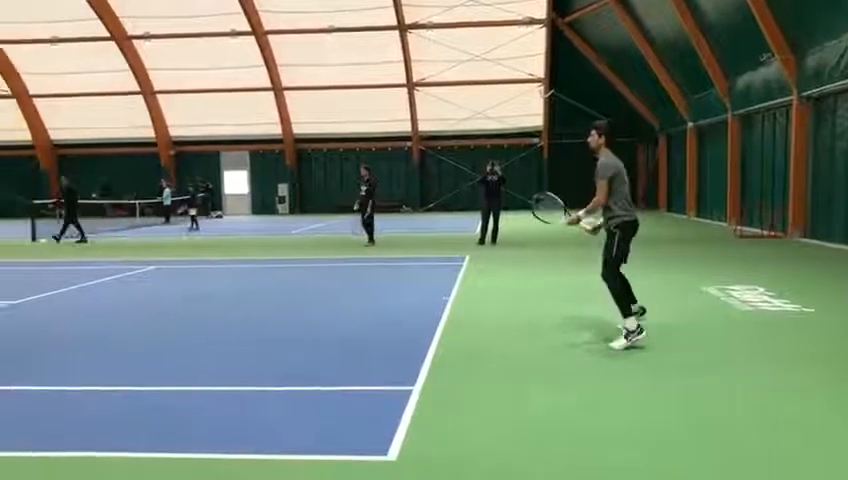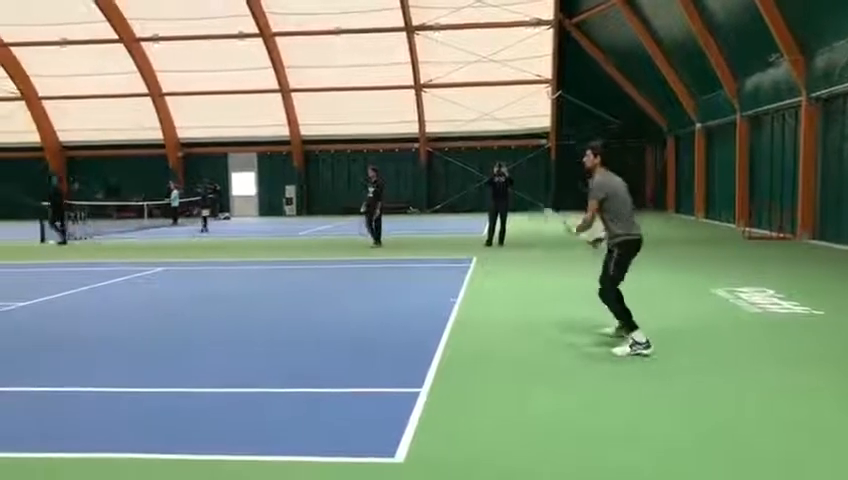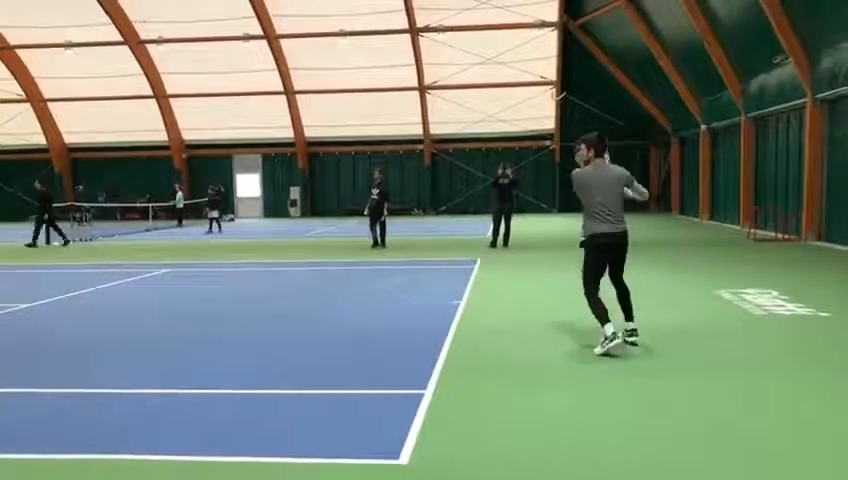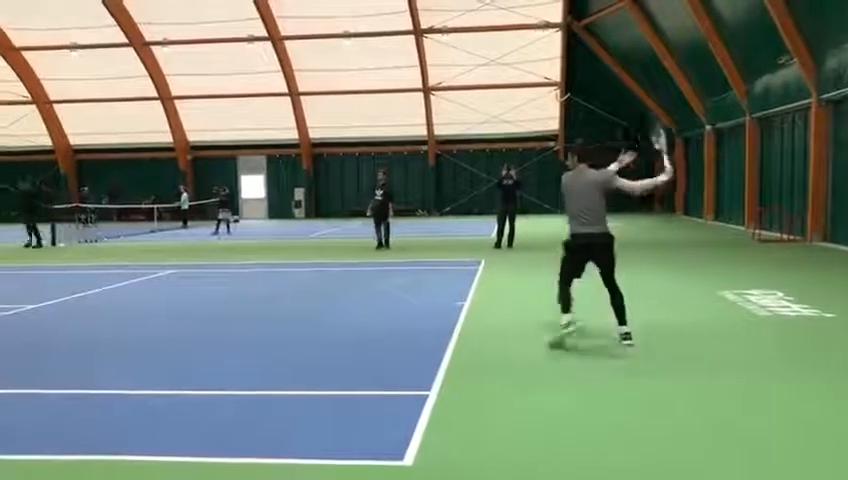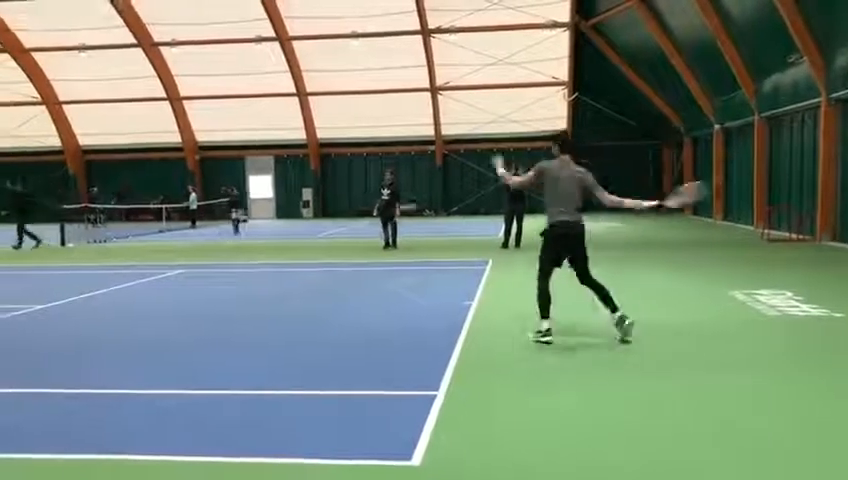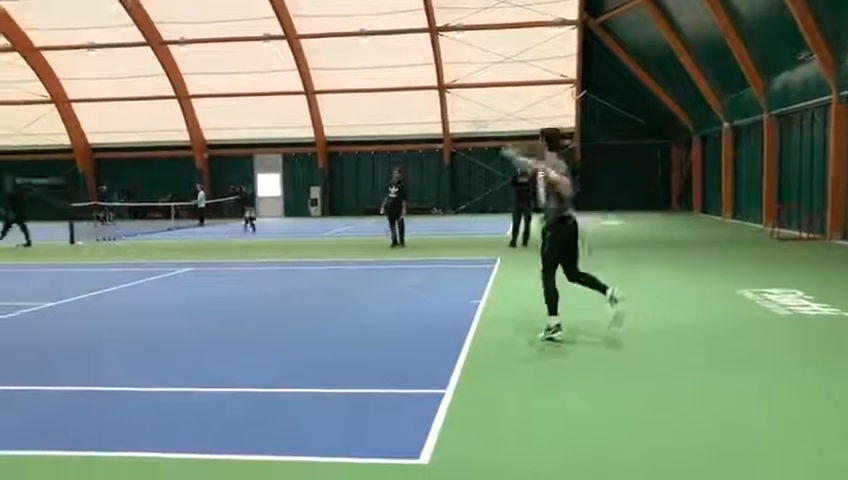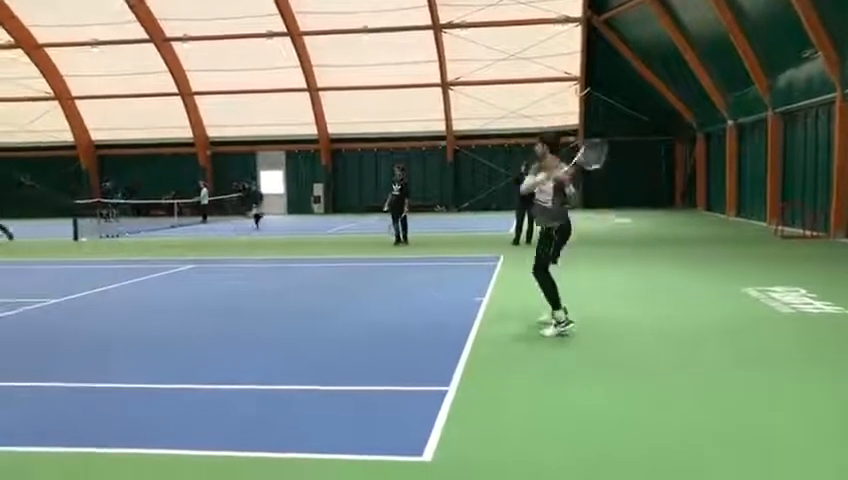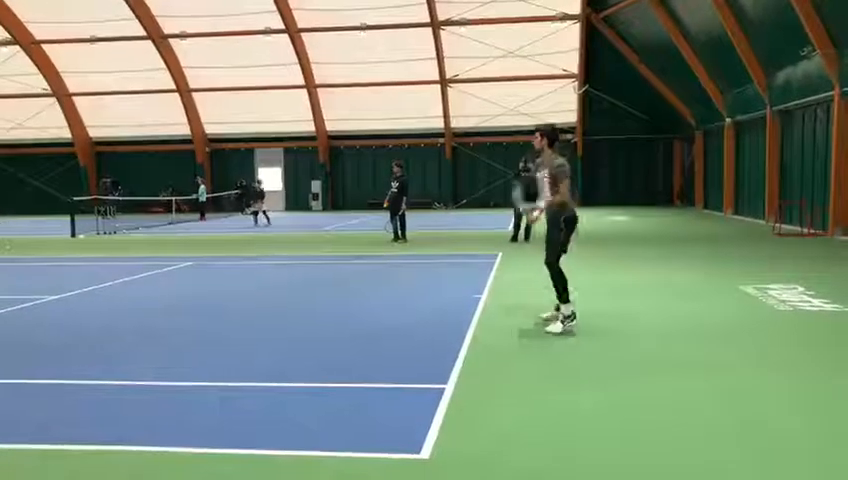
dt=0.3s
person 1, frame 1
left shoulder: (605, 163)
right shoulder: (610, 162)
left elbow: (601, 199)
left wrist: (580, 215)
right wrist: (601, 222)
left hip: (621, 225)
right hip: (621, 223)
left knee: (608, 274)
right knee: (613, 271)
left ankle: (633, 328)
right ankle: (637, 310)
person 1, frame 2
left shoulder: (597, 184)
right shoulder: (615, 180)
left elbow: (589, 219)
left wrist: (577, 230)
right wrist: (605, 236)
left hip: (622, 243)
right hip: (632, 239)
left knee: (606, 292)
right knee: (608, 281)
left ankle: (640, 341)
right ankle: (624, 326)
person 1, frame 3
left shoulder: (577, 175)
right shoulder: (621, 173)
right elbow: (644, 195)
left hip: (596, 239)
right hip: (620, 236)
left knee: (591, 290)
right knee: (617, 280)
left ankle: (610, 333)
right ankle: (630, 329)
person 1, frame 4
left shoulder: (566, 179)
right shoulder: (603, 177)
right elbow: (636, 188)
left wrist: (617, 165)
right wrist: (663, 177)
left hip: (577, 240)
right hip: (602, 238)
left knee: (564, 284)
right knee: (611, 285)
left ankle: (567, 321)
right ankle: (625, 331)
person 1, frame 5
left shoulder: (546, 167)
right shoulder: (583, 174)
left elbow: (516, 183)
right elbow: (607, 200)
left wrist: (501, 172)
right wrist: (636, 203)
left hip: (557, 229)
right hip: (576, 230)
left knee: (543, 279)
right knee: (586, 277)
left ankle: (545, 329)
right ankle: (618, 317)
person 1, frame 6
left shoulder: (558, 165)
right shoulder: (545, 163)
left elbow: (567, 192)
right elbow: (525, 163)
left wrist: (550, 173)
left hip: (559, 225)
right hip: (566, 224)
left knee: (548, 274)
right knee: (573, 273)
left ankle: (553, 325)
right ankle: (610, 294)
person 1, frame 7
left shoulder: (562, 170)
right shoulder: (539, 169)
right elbow: (524, 189)
left wrist: (566, 181)
right wrist: (540, 179)
left hip: (558, 227)
right hip: (547, 227)
left knee: (539, 270)
right knee: (542, 269)
left ankle: (561, 320)
right ankle: (559, 312)
person 1, frame 8
left shoulder: (559, 164)
right shoulder: (540, 163)
left elbow: (564, 197)
left wrist: (540, 206)
right wrist: (538, 211)
left hip: (565, 219)
right hip: (554, 219)
left knee: (551, 262)
right knee: (552, 262)
left ankle: (568, 314)
right ankle: (562, 306)
